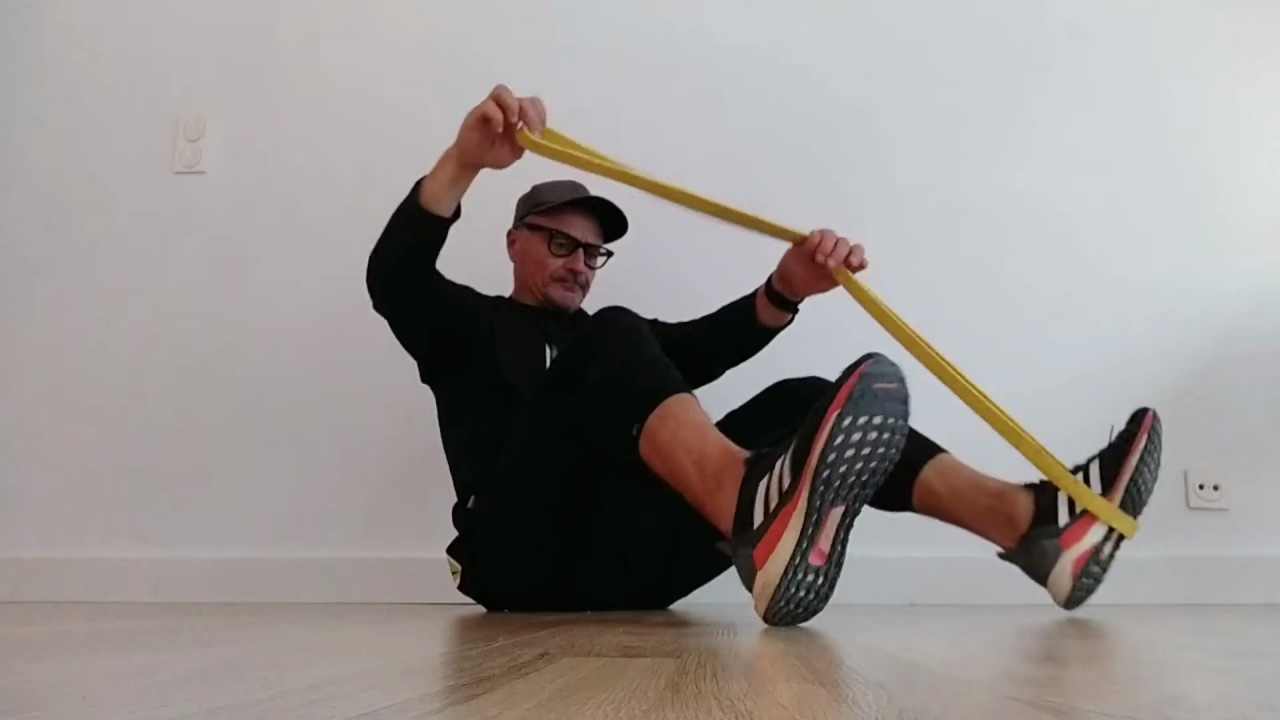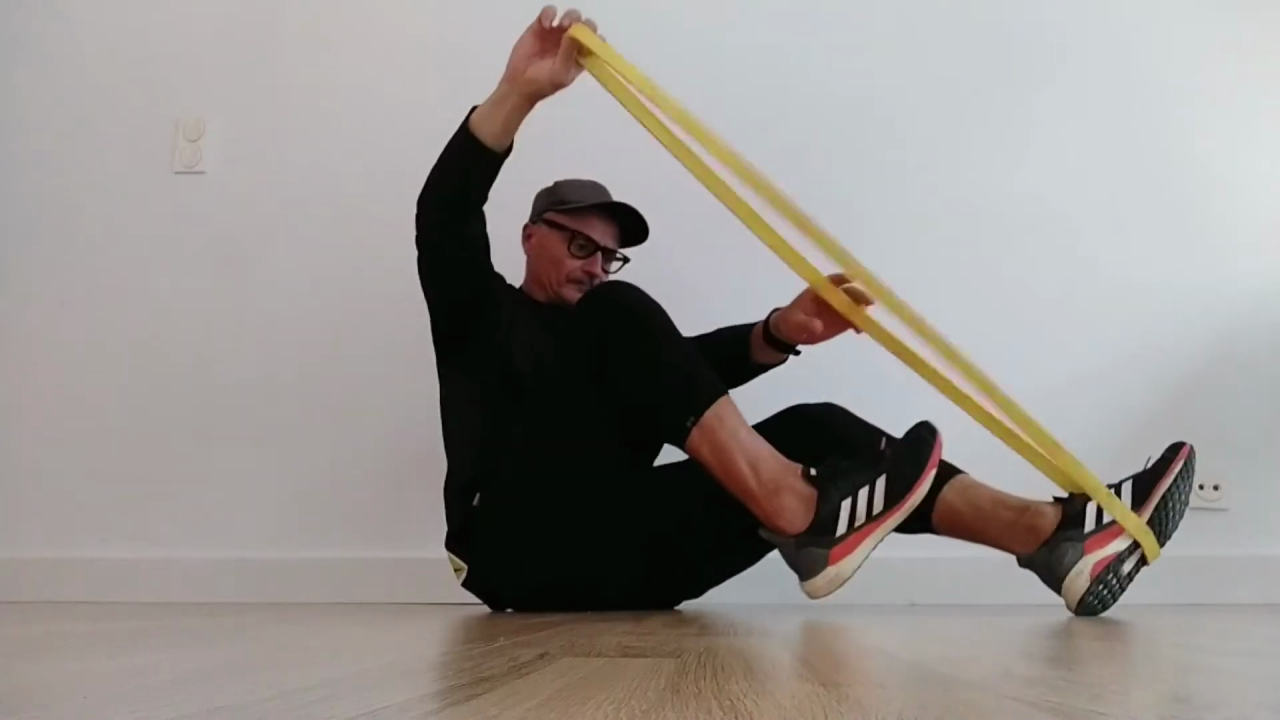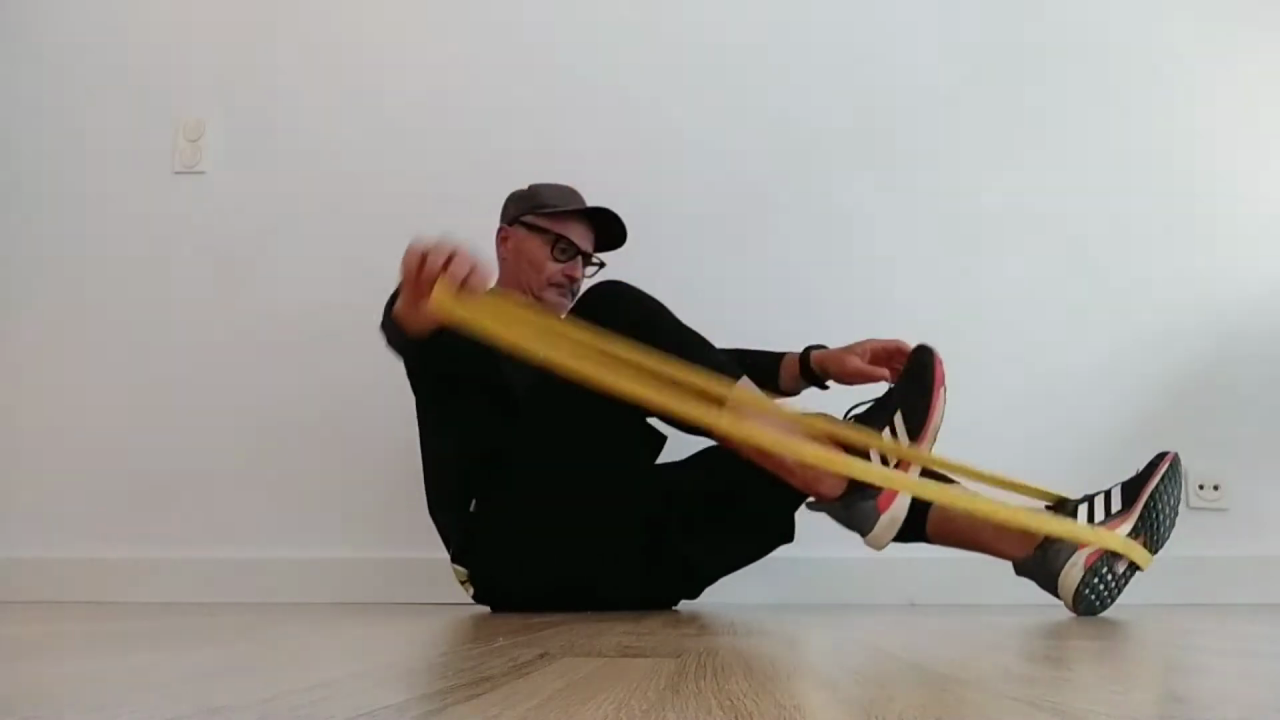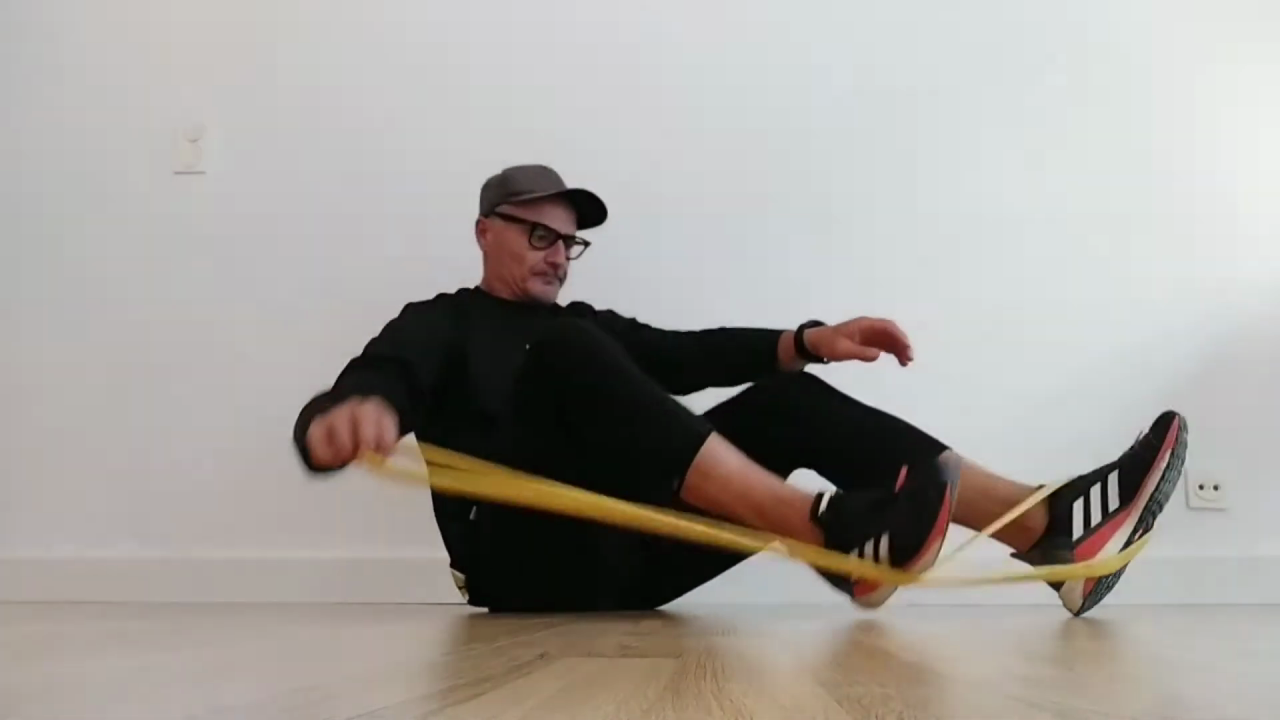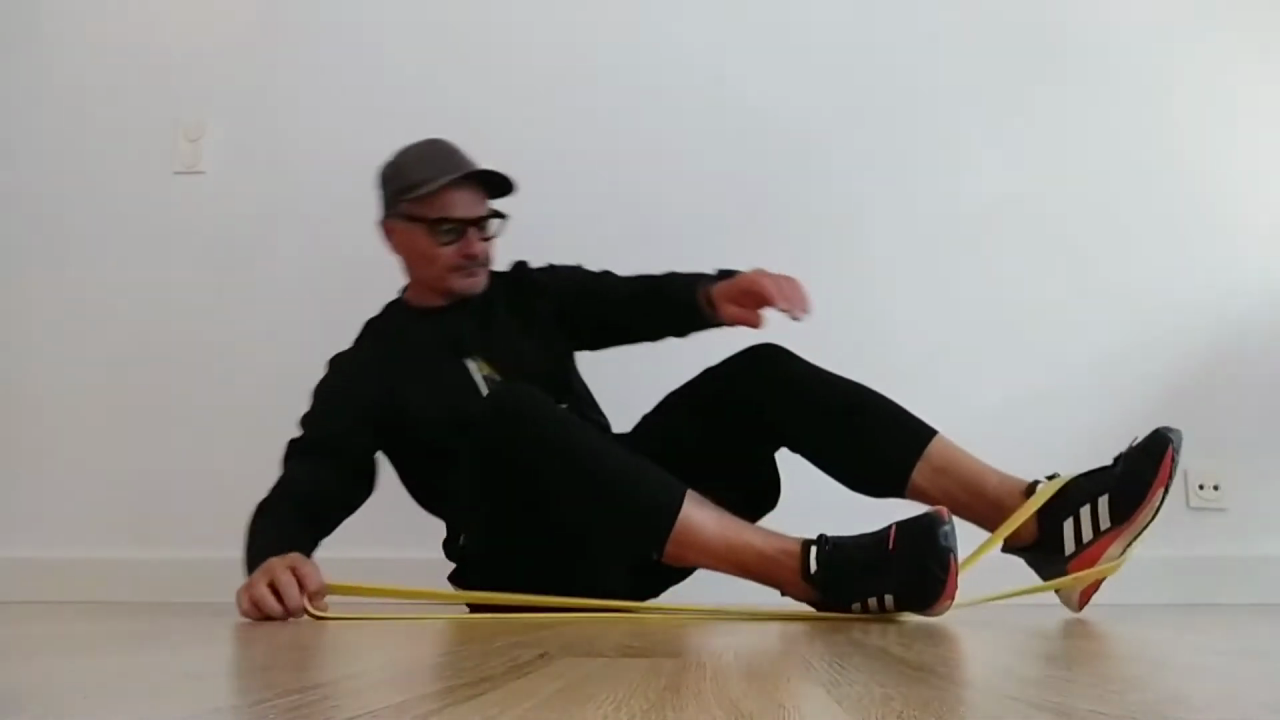
dt=0.5s
person 1, frame 1
left shoulder: (610, 344)
right shoulder: (472, 325)
left elbow: (712, 343)
right elbow: (392, 280)
left wrist: (788, 289)
right wrist: (463, 160)
left hip: (623, 560)
right hip: (525, 558)
left knee: (798, 405)
right knee: (614, 341)
left ankle: (1035, 522)
right ankle: (758, 515)
person 1, frame 2
left shoulder: (607, 329)
right shoulder: (480, 314)
left elbow: (698, 363)
right elbow: (443, 222)
left wrist: (782, 331)
right wrist: (518, 93)
left hip: (625, 565)
right hip: (527, 551)
left knee: (811, 430)
right knee: (618, 317)
left ankle: (1057, 536)
right ankle: (801, 516)
person 1, frame 3
right shoulder: (461, 325)
left elbow: (707, 381)
right elbow: (411, 325)
left wrist: (816, 365)
right wrist: (425, 288)
left hip: (617, 559)
right hip: (523, 555)
left knee: (800, 458)
right knee: (615, 313)
left ankle: (1052, 545)
right ankle: (846, 485)
person 1, frame 4
left shoulder: (585, 324)
right shoulder: (439, 325)
left elbow: (692, 356)
right elbow: (346, 409)
left wrist: (809, 340)
right wrist: (350, 414)
left hip: (621, 547)
right hip: (528, 561)
left knee: (785, 402)
right knee: (568, 356)
left ankle: (1048, 526)
right ankle: (832, 530)
person 1, frame 5
left shoulder: (531, 294)
right shoulder: (371, 367)
left elbow: (640, 303)
right elbow: (307, 492)
left wrist: (715, 295)
right wrist: (276, 558)
left hip: (616, 541)
right hip: (529, 568)
left knee: (760, 376)
right knee: (511, 416)
left ankle: (1041, 525)
right ankle: (817, 571)
